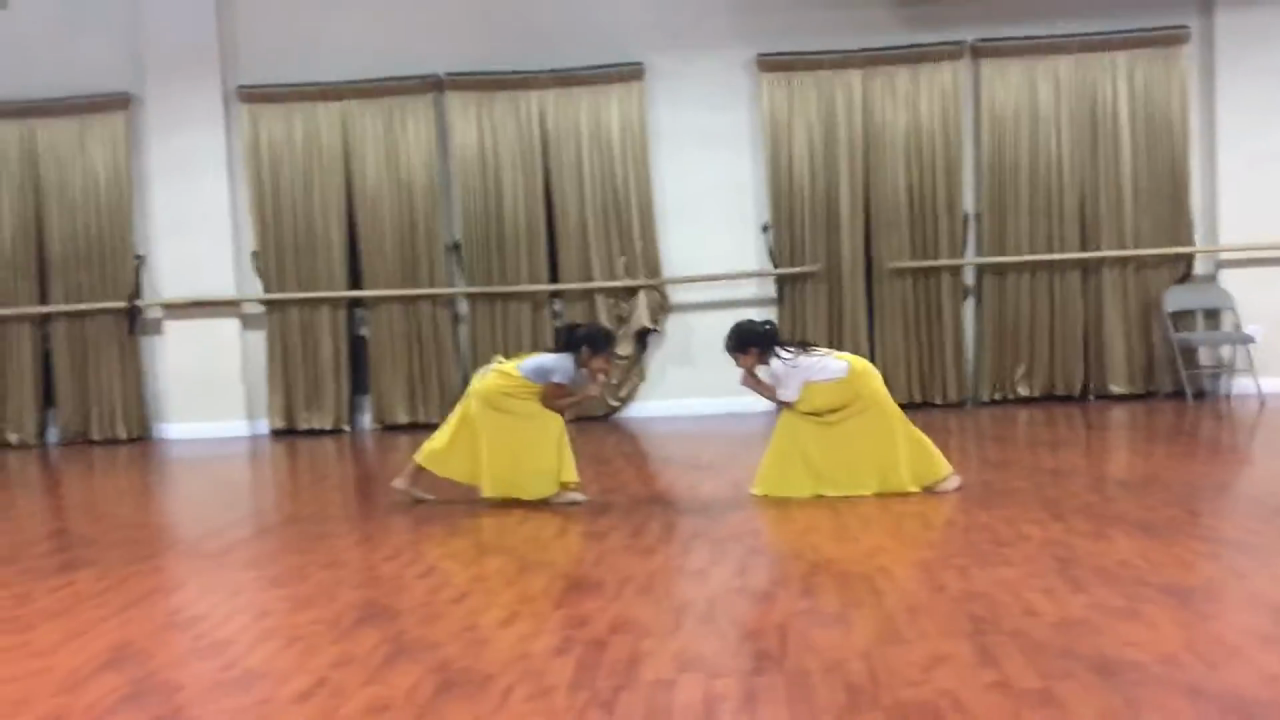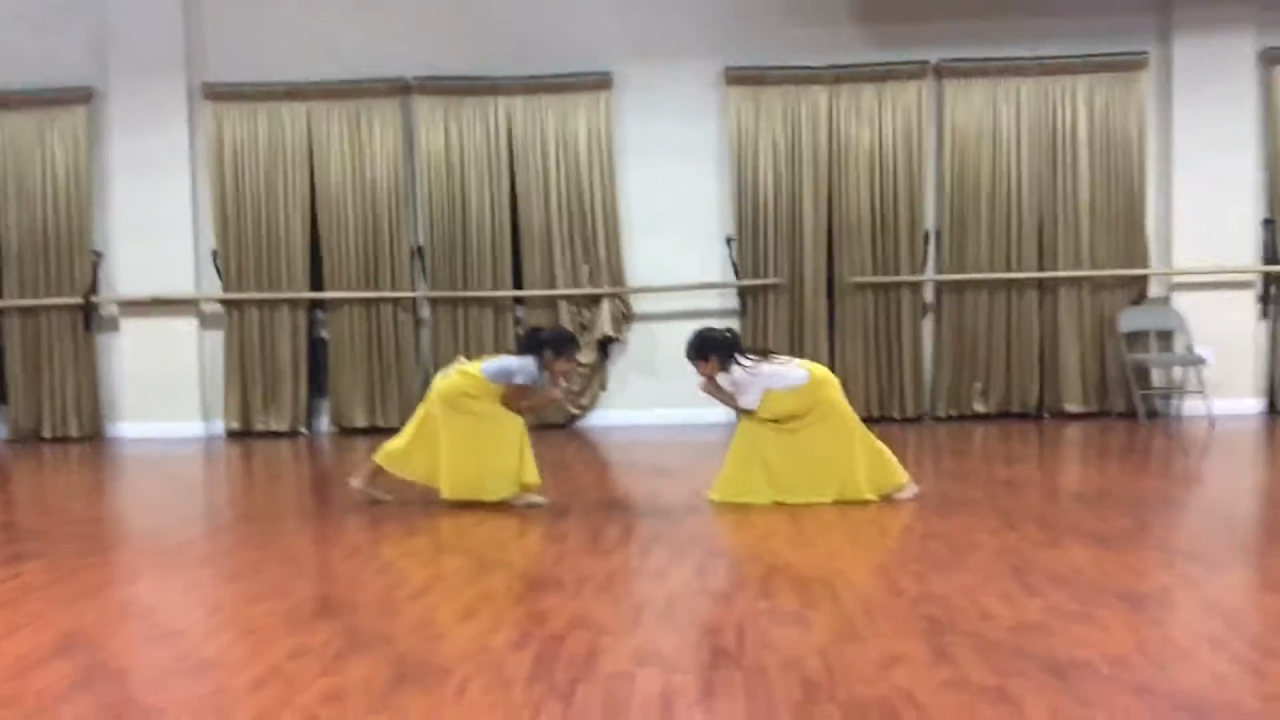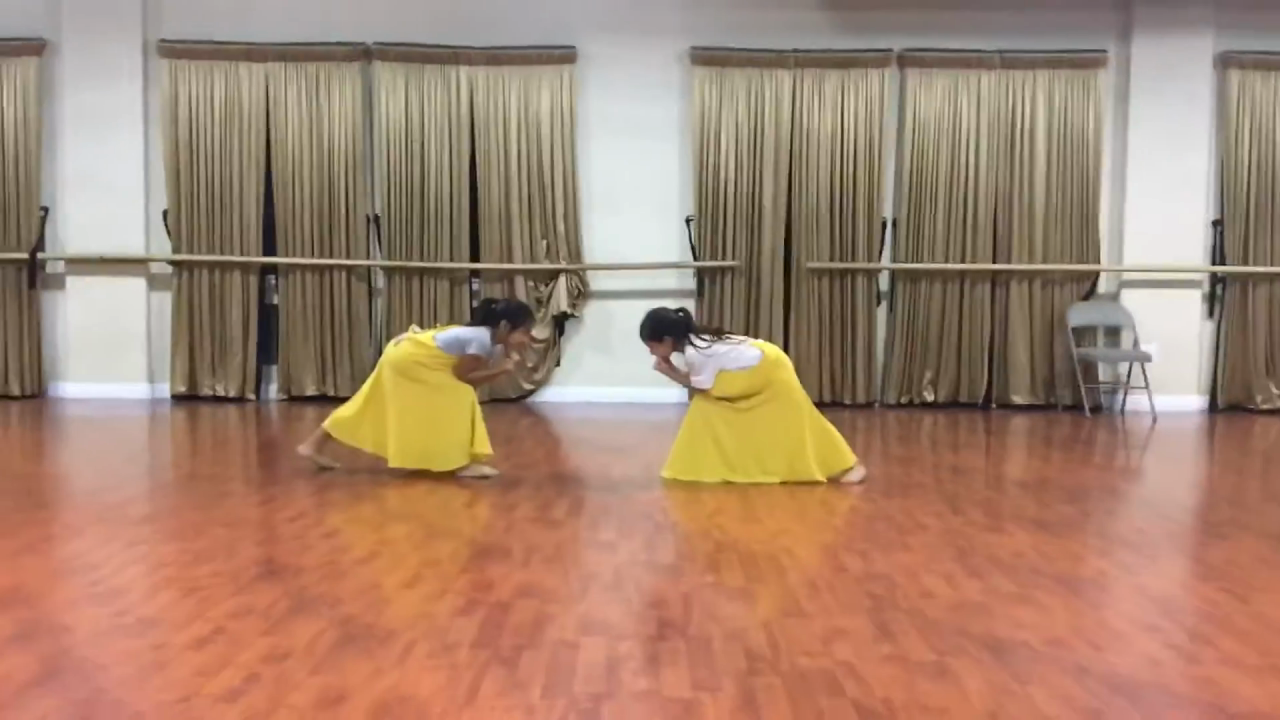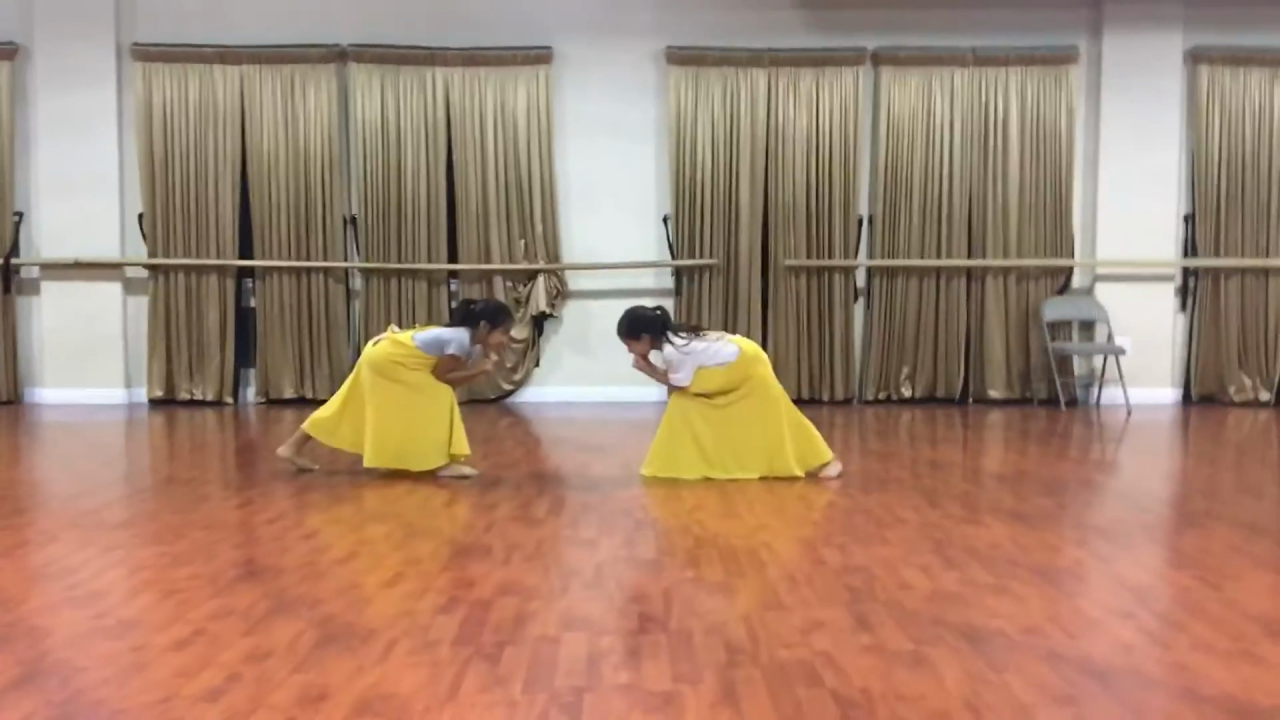
dt=0.2s
person 1, frame 1
left shoulder: (575, 368)
right shoulder: (565, 367)
left elbow: (561, 402)
right elbow: (549, 405)
left wrist: (588, 391)
right wrist: (585, 396)
left hip: (490, 387)
right hip: (497, 391)
left knee: (456, 438)
right knee: (548, 427)
left ankle: (408, 478)
right ankle: (553, 490)
person 1, frame 2
left shoulder: (538, 370)
right shoulder: (528, 369)
left elbow: (523, 403)
right elbow: (511, 406)
left wrist: (549, 394)
right wrist: (547, 398)
left hip: (452, 388)
right hip: (458, 392)
left knee: (416, 439)
right knee: (508, 429)
left ankle: (365, 478)
right ankle: (514, 491)
person 1, frame 3
left shoulder: (493, 344)
right shoulder: (481, 340)
left elbow: (474, 375)
right elbow: (462, 377)
left wrist: (502, 367)
right wrist: (501, 370)
left hip: (404, 356)
right hip: (410, 359)
left knee: (367, 409)
right knee: (459, 400)
left ankle: (313, 446)
right ankle: (464, 463)
person 1, frame 4
left shoulder: (472, 344)
right shoulder: (460, 340)
left elbow: (453, 376)
right elbow: (441, 377)
left wrist: (482, 368)
right wrist: (479, 370)
left hip: (382, 355)
right hip: (388, 359)
left knee: (345, 409)
right knee: (438, 399)
left ankle: (293, 447)
right ankle: (442, 463)
person 2, frame 1
left shoulder: (779, 365)
right shoulder: (779, 355)
left elbow: (787, 403)
right elbow: (785, 395)
left wrist: (755, 385)
right wrist: (757, 382)
left hip: (856, 380)
right hip: (840, 386)
left knee: (889, 430)
right knee: (793, 422)
left ankle: (941, 476)
right ankle: (794, 478)
person 2, frame 2
left shoulder: (740, 373)
right shoulder: (739, 363)
left elbow: (747, 409)
right elbow: (746, 402)
left wrist: (715, 392)
right wrist: (717, 389)
left hip: (815, 388)
right hip: (798, 394)
left knee: (847, 438)
right knee: (753, 428)
left ankle: (899, 484)
person 2, frame 3
left shoulder: (694, 353)
right shoulder: (693, 343)
left elbow: (702, 388)
right elbow: (699, 381)
left wrist: (668, 371)
right wrist: (671, 369)
left hip: (769, 368)
right hip: (752, 374)
left knee: (798, 419)
right knee: (704, 407)
left ankle: (848, 466)
right ankle: (703, 465)
person 2, frame 4
left shoulder: (672, 351)
right shoulder: (670, 339)
left elbow: (679, 386)
right elbow: (676, 378)
left wrist: (646, 368)
right wrist: (648, 366)
left hip: (746, 363)
right hip: (730, 368)
left knee: (775, 414)
right knee: (682, 404)
left ankle: (825, 461)
right ankle: (682, 461)
